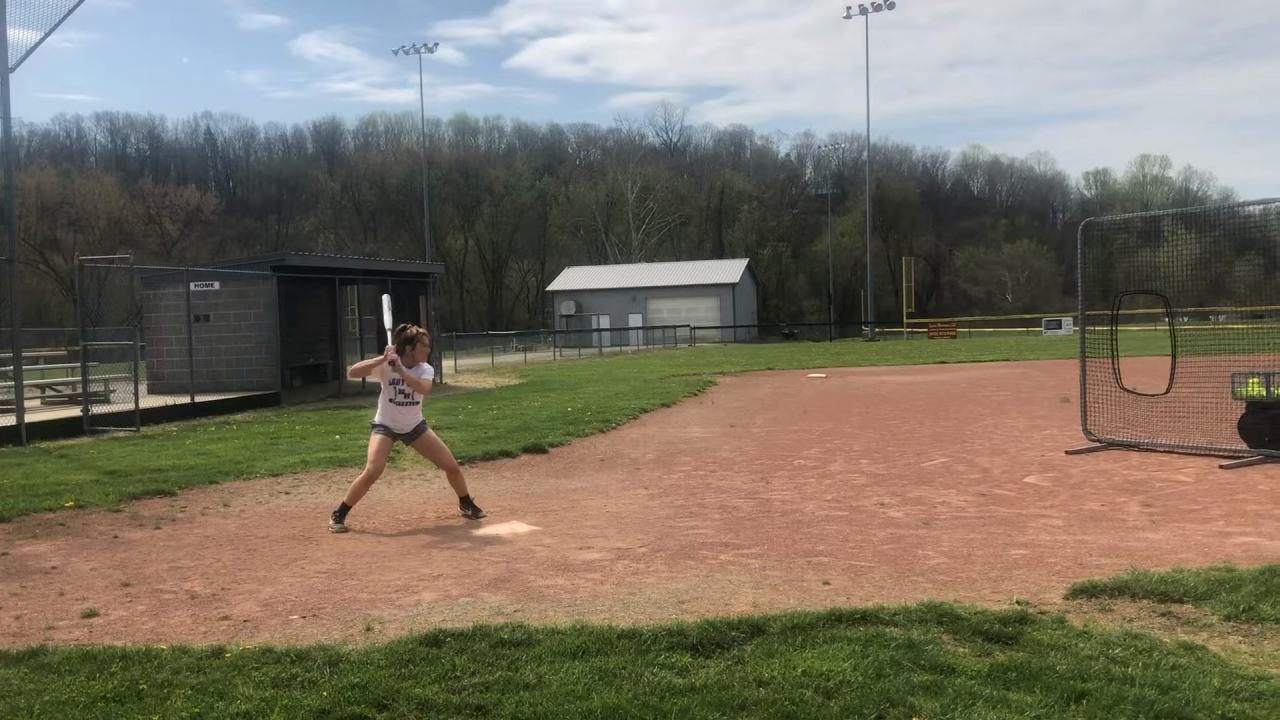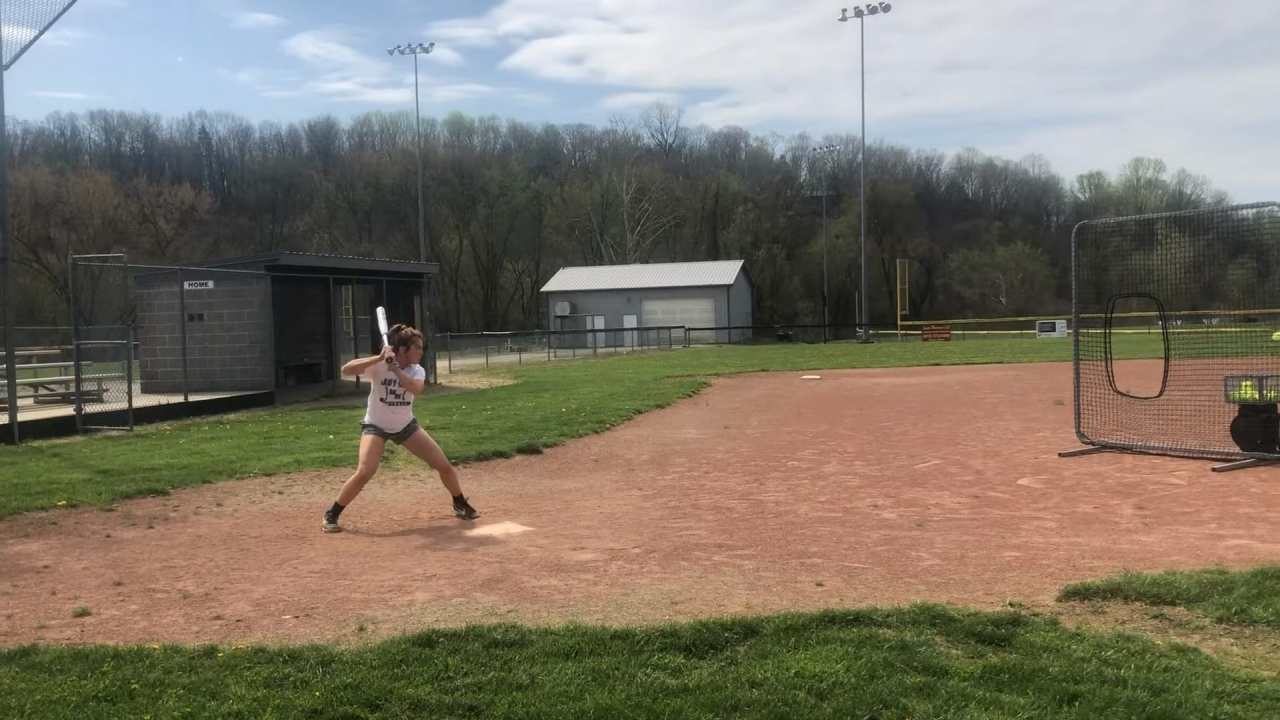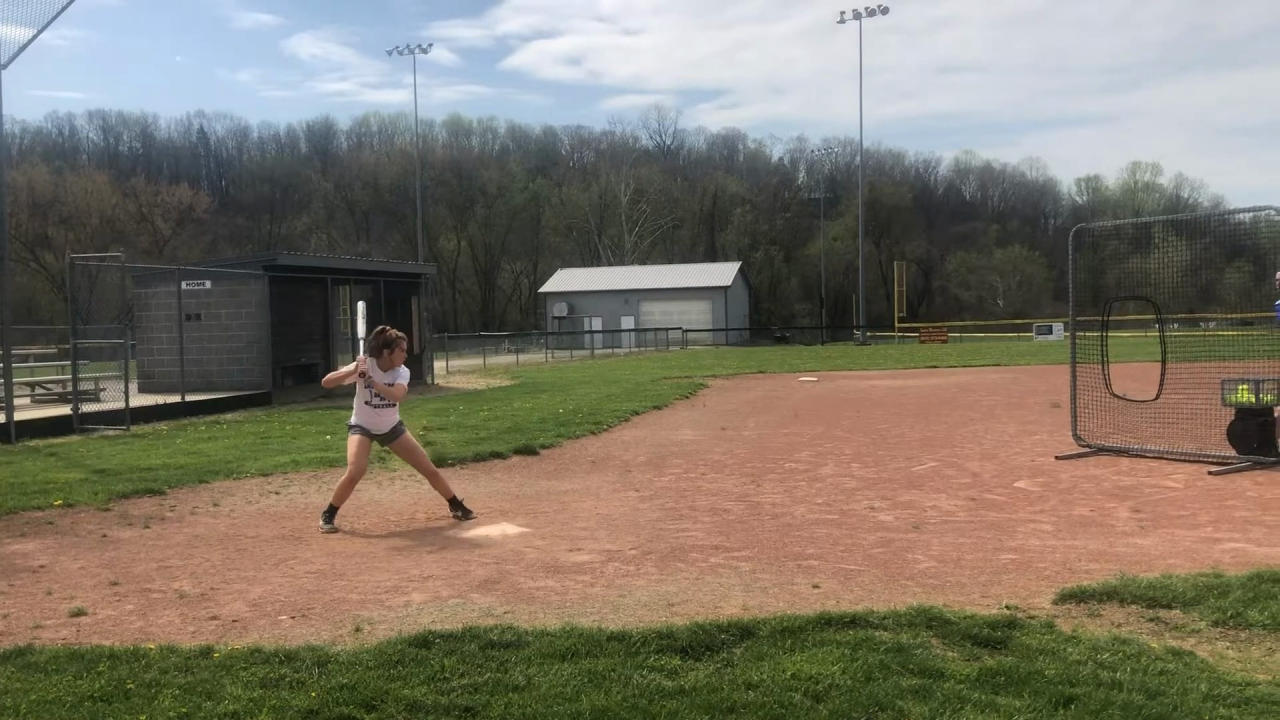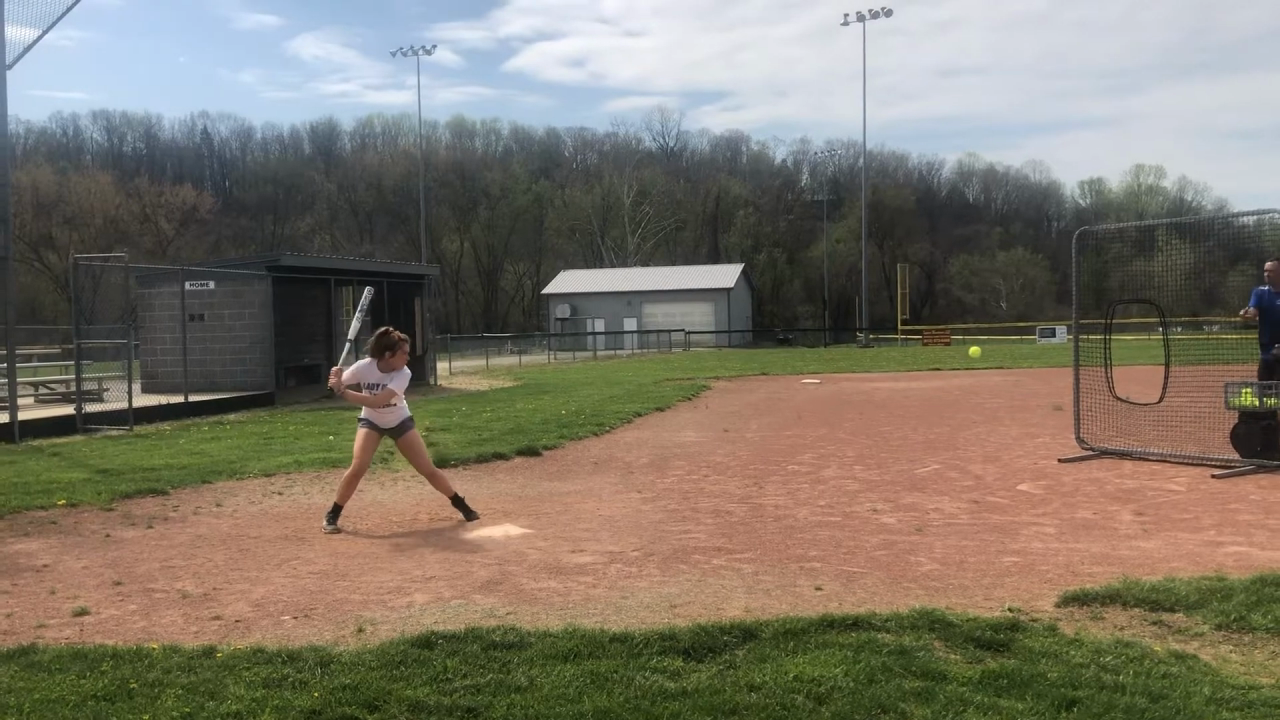
dt=0.3s
person 1, frame 1
left shoulder: (426, 369)
right shoulder: (386, 365)
left elbow: (424, 389)
right elbow: (353, 372)
left wrist: (399, 370)
right wrist: (383, 359)
left hip: (415, 426)
right hip: (385, 425)
left knee: (451, 466)
right knee: (372, 472)
left ankle: (467, 504)
right ankle: (339, 514)
person 1, frame 2
left shoulder: (417, 371)
right shoulder: (379, 365)
left elbow: (416, 389)
right elbow: (346, 370)
left wrist: (395, 369)
right wrist: (380, 358)
left hip: (405, 425)
right hip: (375, 425)
left knee: (443, 464)
right knee: (364, 472)
left ankle: (460, 504)
right ankle: (332, 514)
person 1, frame 3
left shoulder: (402, 372)
right shoulder: (363, 366)
left elbow: (396, 396)
right elbow: (326, 383)
left wrist: (369, 380)
right wrist: (350, 372)
left hip: (392, 427)
right hip: (362, 427)
left knee: (428, 469)
right knee: (355, 472)
left ankle: (456, 505)
right ankle: (329, 514)
person 1, frame 4
left shoulder: (403, 374)
right shoulder: (364, 367)
left elbow: (378, 401)
right elbow: (335, 385)
left wrist: (343, 391)
right wrist: (336, 381)
left hip: (400, 422)
right hip: (371, 422)
left knee: (428, 469)
right knee: (358, 468)
left ankle: (460, 503)
right ankle: (333, 514)
